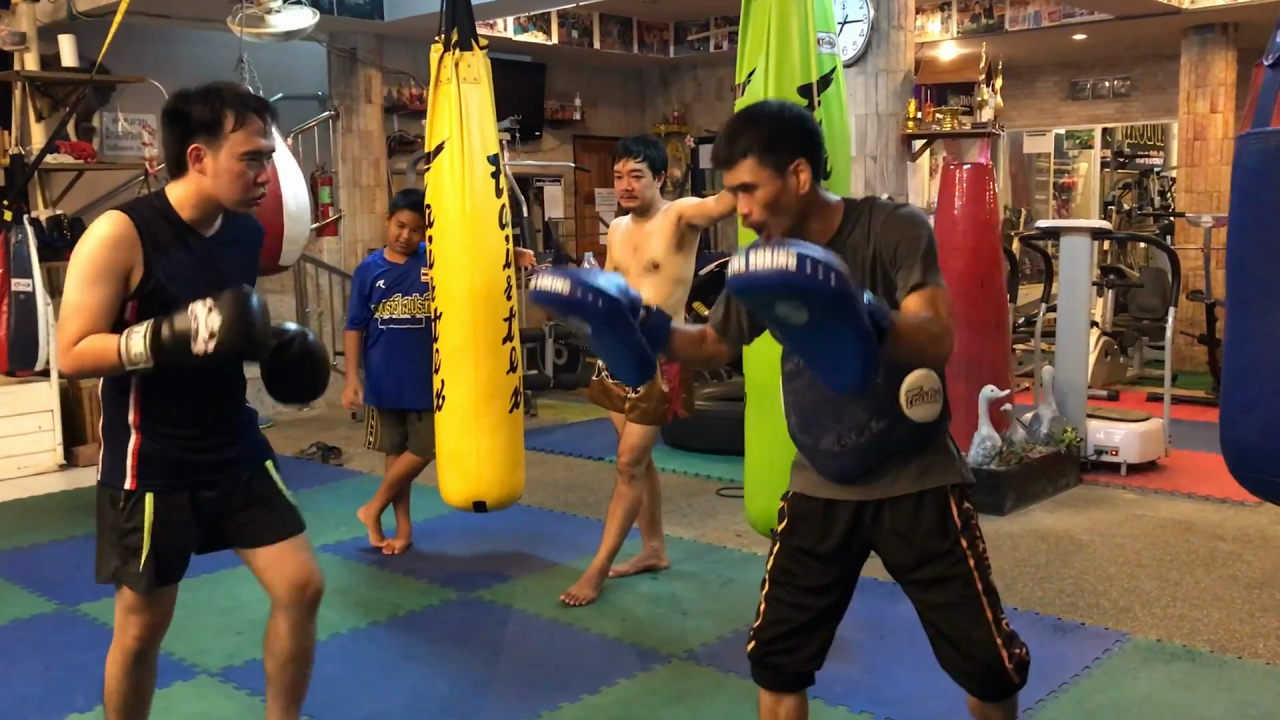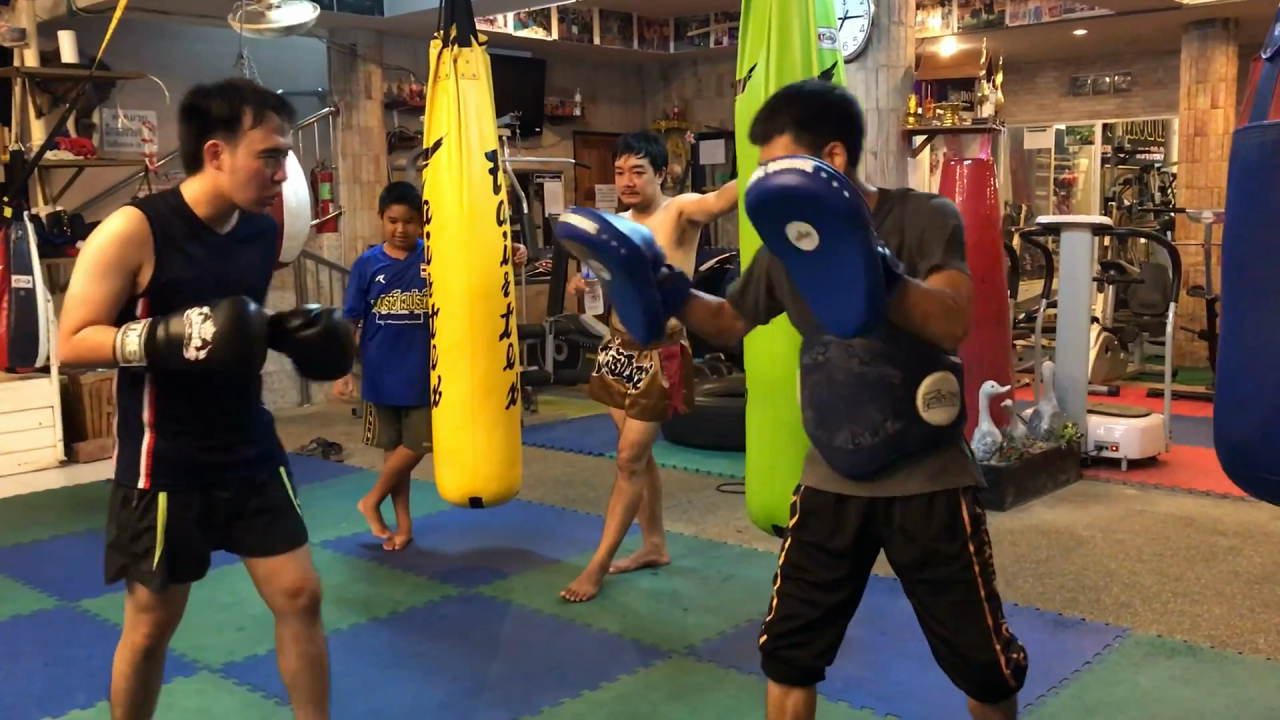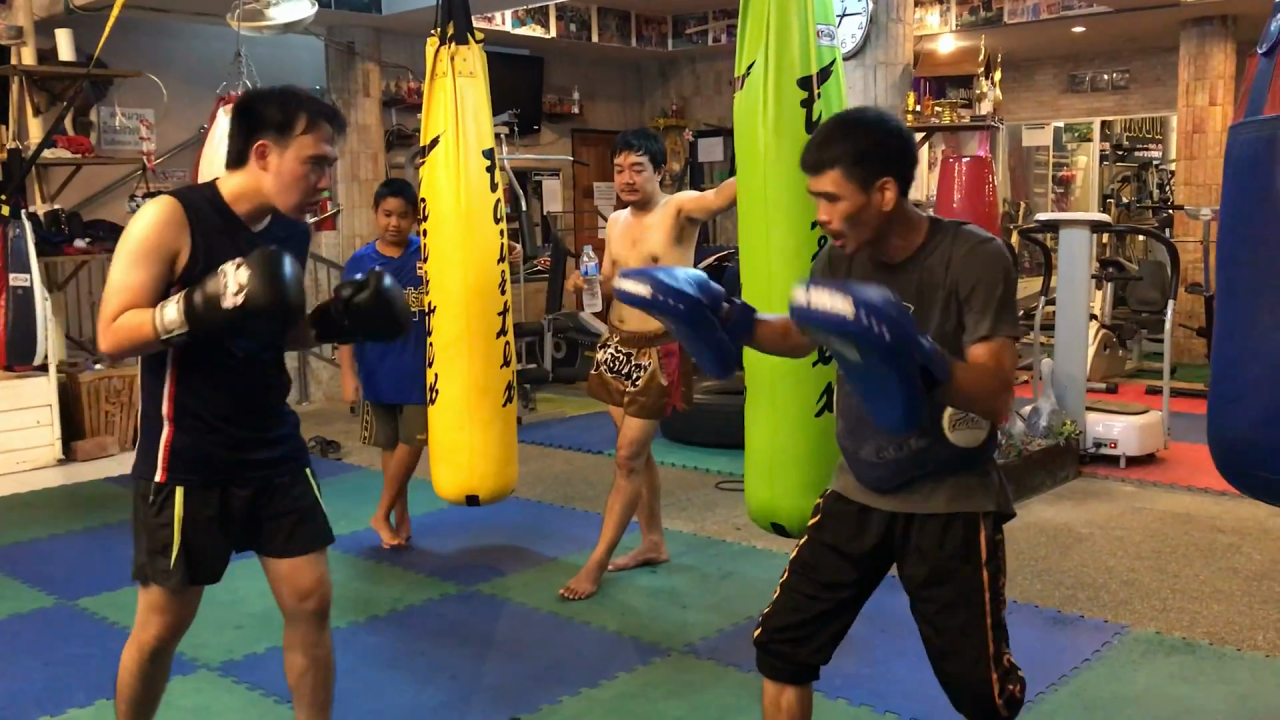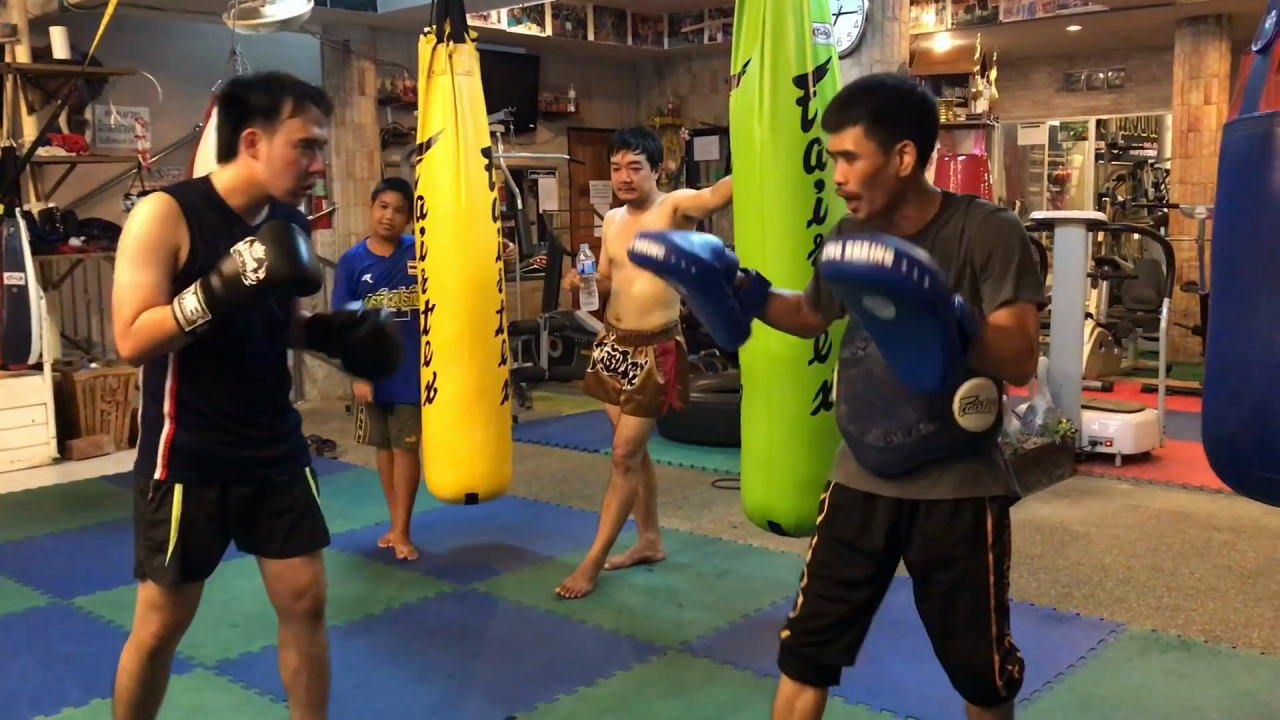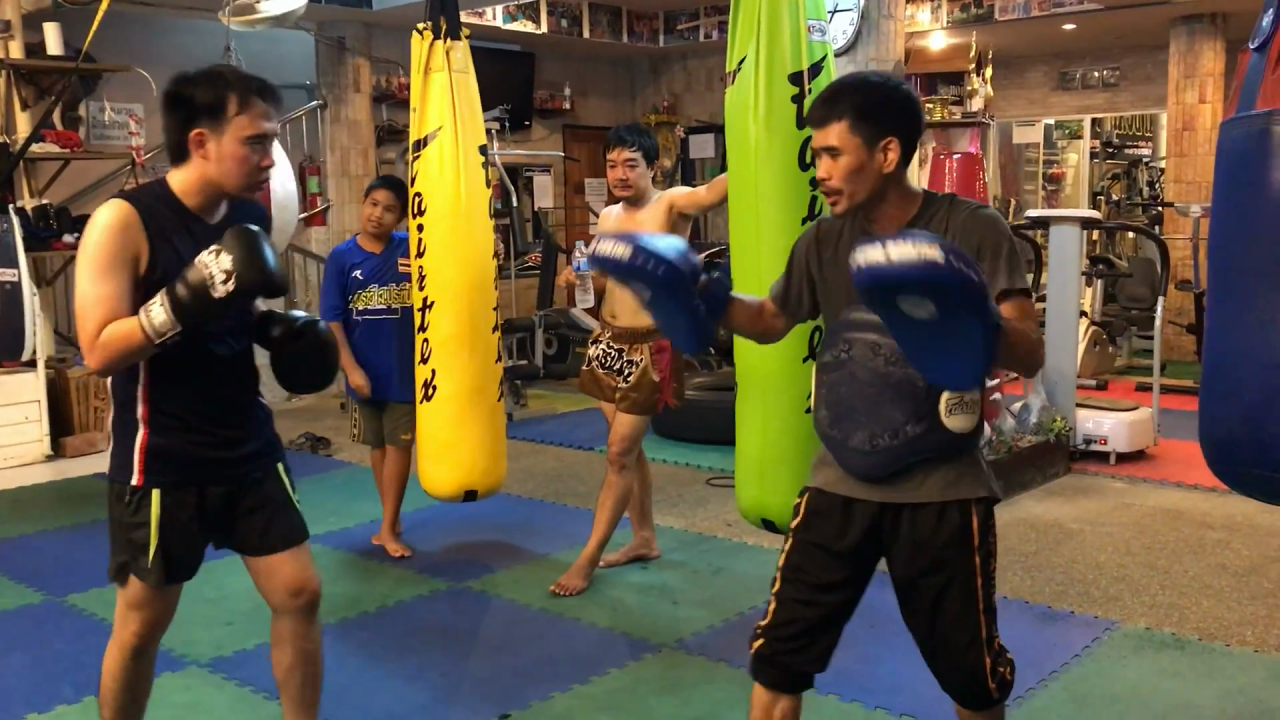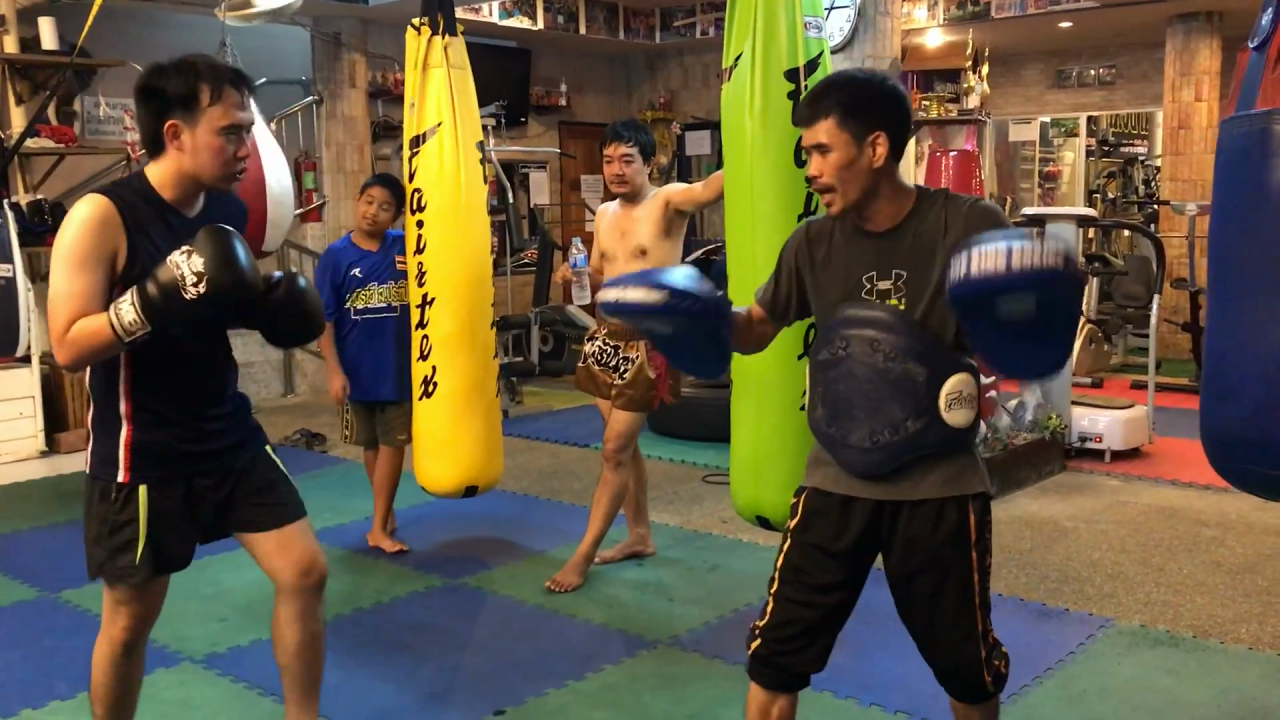
dt=0.2s
person 1, frame 1
left shoulder: (247, 233)
right shoulder: (120, 234)
right elbow: (72, 355)
left wrist: (270, 345)
right wrist: (171, 336)
left hip: (237, 450)
right hip: (151, 464)
left knee: (302, 587)
right knee: (141, 625)
person 1, frame 2
left shoulder: (262, 232)
right shoulder: (133, 230)
right elbow: (71, 342)
left wrist: (289, 334)
right wrist: (168, 337)
left hip: (250, 453)
right hip: (164, 462)
left knee: (300, 599)
right knee: (152, 623)
person 1, frame 3
left shoulder: (292, 233)
right shoulder: (169, 219)
right elbow: (113, 335)
left wrist: (334, 322)
right wrist: (205, 302)
left hip: (274, 452)
right hip: (187, 457)
left knee: (310, 602)
right knee: (162, 624)
person 1, frame 4
left shoulder: (289, 224)
right shoulder: (164, 215)
right elbow: (131, 340)
left wrist: (328, 330)
right wrist: (220, 288)
left hip: (275, 450)
right hip: (187, 456)
left knee: (304, 602)
right knee: (161, 621)
person 1, frame 5
left shoulder: (250, 220)
right shoulder: (122, 222)
right elbow: (99, 351)
left wrist: (277, 327)
right wrist: (187, 296)
left hip: (247, 447)
right hip: (161, 459)
left knee: (299, 594)
right knee: (142, 621)
person 1, frame 6
left shoulder: (227, 210)
right shoulder: (100, 217)
right elbow: (68, 346)
left wrist: (261, 305)
right wrist: (159, 295)
left hip: (230, 436)
right hip: (141, 454)
left knee: (305, 573)
right knee: (130, 617)
person 2, frame 1
left shoulder: (894, 228)
right shoulder: (764, 261)
left elbow: (937, 341)
right elbow: (716, 343)
left wrist: (855, 314)
right wrist: (645, 327)
left hip: (916, 480)
right hip: (822, 487)
left knee: (988, 664)
right knee: (776, 654)
person 2, frame 2
left shoulder: (925, 219)
right shoulder: (786, 243)
left elbow: (952, 325)
right elbow: (730, 320)
left wrist: (867, 263)
right wrist: (666, 288)
left hip: (929, 480)
right hip: (834, 482)
left knee: (985, 664)
right knee: (788, 649)
person 2, frame 3
left shoulder: (977, 259)
right shoulder: (837, 261)
left elbow: (993, 396)
right elbow: (798, 337)
left wrist: (925, 363)
right wrist: (733, 317)
left hip: (955, 502)
right hip: (860, 492)
right knee: (781, 645)
person 2, frame 4
left shoulder: (988, 233)
right shoulder: (852, 234)
left elbow: (1019, 364)
right elbow: (813, 315)
left hip: (958, 486)
right hip: (862, 481)
right knee: (809, 646)
person 2, frame 5
left shoulder: (970, 230)
right shoulder: (822, 242)
left elbow: (1029, 353)
right elbow: (772, 320)
right wrist: (705, 298)
left hip: (945, 487)
right hip: (841, 483)
right knee: (781, 651)
person 2, frame 6
left shoulder: (965, 225)
right shoulder: (813, 242)
right elbow: (756, 328)
left hip: (940, 484)
right hip: (839, 480)
left knee: (968, 668)
right knee: (775, 654)
person 3, frame 1
left shoulder: (681, 216)
right shoulder: (618, 227)
left elbow: (722, 203)
left hip: (659, 358)
left knee: (630, 463)
right knee: (637, 456)
left ankle: (598, 568)
right ankle: (653, 549)
person 3, frame 2
left shoulder: (682, 211)
left elbow: (723, 199)
right wrist: (588, 284)
left hip: (659, 354)
right hip: (618, 348)
left knee: (629, 459)
right knee: (638, 453)
left ankle: (598, 564)
right ankle: (654, 545)
person 3, frame 3
left shoulder: (680, 208)
right shoulder: (615, 221)
left elbow: (722, 196)
right wrist: (585, 283)
left hip: (658, 352)
right hip: (616, 346)
left knee: (628, 457)
right knee: (636, 451)
left ankle: (597, 562)
right ankle: (653, 542)
person 3, frame 4
left shoulder: (677, 208)
right shoulder: (611, 220)
left elbow: (719, 193)
right wrist: (582, 281)
left hip: (654, 350)
right hip: (612, 345)
left knee: (625, 455)
right knee: (633, 448)
left ankle: (593, 560)
right ankle: (649, 541)
person 3, frame 5
left shoulder: (672, 205)
right shoulder: (607, 217)
left elbow: (714, 191)
right wrist: (578, 278)
left hip: (650, 348)
right hip: (608, 343)
left knee: (619, 453)
right knee: (628, 446)
left ankle: (588, 558)
right ankle: (644, 538)
person 3, frame 6
left shoulder: (669, 201)
right shoulder: (604, 213)
left elbow: (711, 187)
right wrist: (574, 275)
left hip: (646, 344)
right hip: (604, 339)
left knee: (615, 449)
right knee: (624, 443)
left ankle: (583, 555)
right ankle: (640, 535)
person 4, frame 1
right shoulder: (368, 269)
right elbow: (354, 328)
left wrist: (513, 255)
right wrist: (352, 379)
left hip: (425, 379)
right hip: (383, 381)
left knee: (422, 449)
right knee: (395, 451)
left ankle: (373, 507)
right ankle: (403, 527)
person 4, frame 2
right shoulder: (367, 264)
right elbow: (350, 319)
left wrist: (511, 252)
left hip: (422, 374)
right hip: (381, 375)
left knee: (416, 445)
right knee: (393, 447)
left ankle: (372, 500)
right ankle: (403, 523)
person 4, frame 3
right shoulder: (360, 262)
left wrist: (505, 249)
right wrist: (349, 373)
left hip: (419, 371)
right hip: (377, 372)
left knee: (412, 442)
right knee: (390, 445)
left ankle: (383, 511)
right ankle: (401, 520)
person 4, frame 4
left shoulder: (422, 251)
right shoulder: (352, 261)
left wrist: (499, 248)
right wrist: (358, 376)
left hip: (411, 371)
left knee: (406, 445)
right knee: (384, 446)
left ankle: (402, 530)
right ankle: (395, 523)
person 4, frame 5
left shoulder: (413, 248)
right shoulder: (342, 257)
right elbow: (332, 320)
right wrist: (351, 368)
left hip: (405, 370)
right hip: (366, 370)
left knee: (399, 443)
right knee: (378, 444)
left ankle: (389, 527)
right ankle: (391, 520)
person 4, frame 6
left shoulder: (407, 247)
right shoulder: (336, 255)
right elbow: (324, 319)
right wrist: (334, 371)
left hip: (399, 368)
right hip: (358, 371)
left knee: (392, 443)
right knee: (371, 445)
left ankle: (379, 527)
right ankle: (387, 515)
